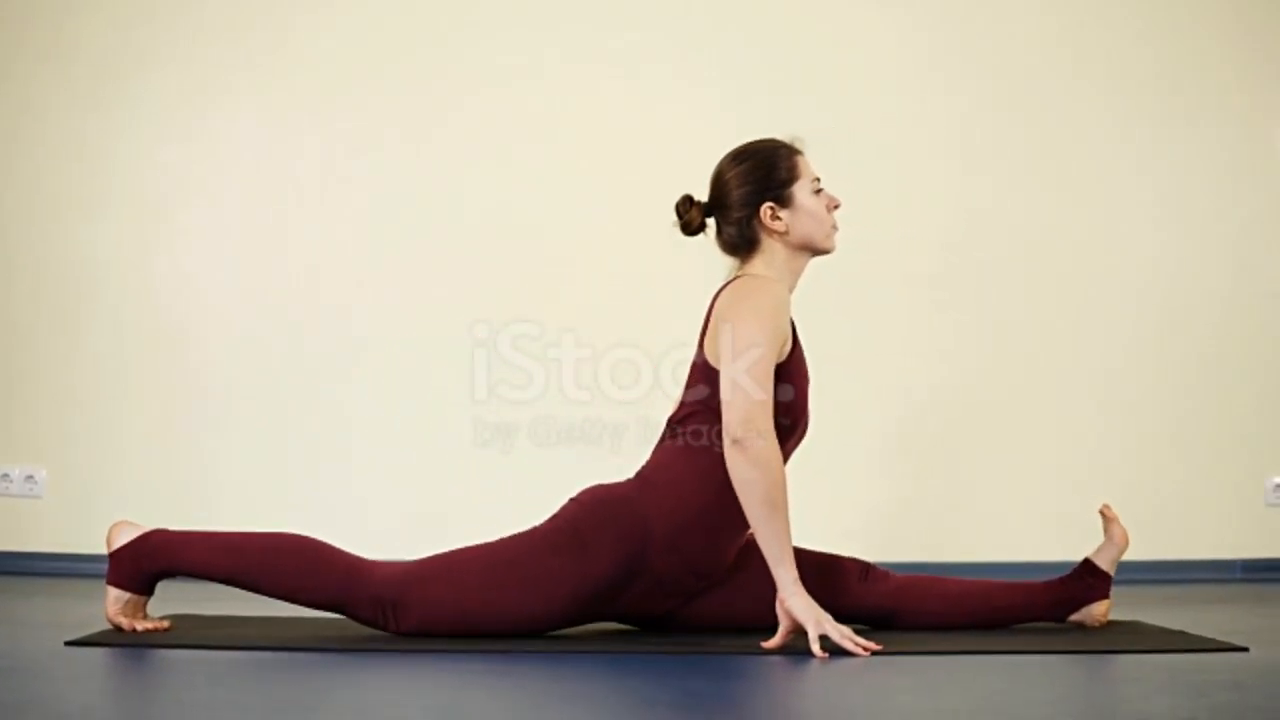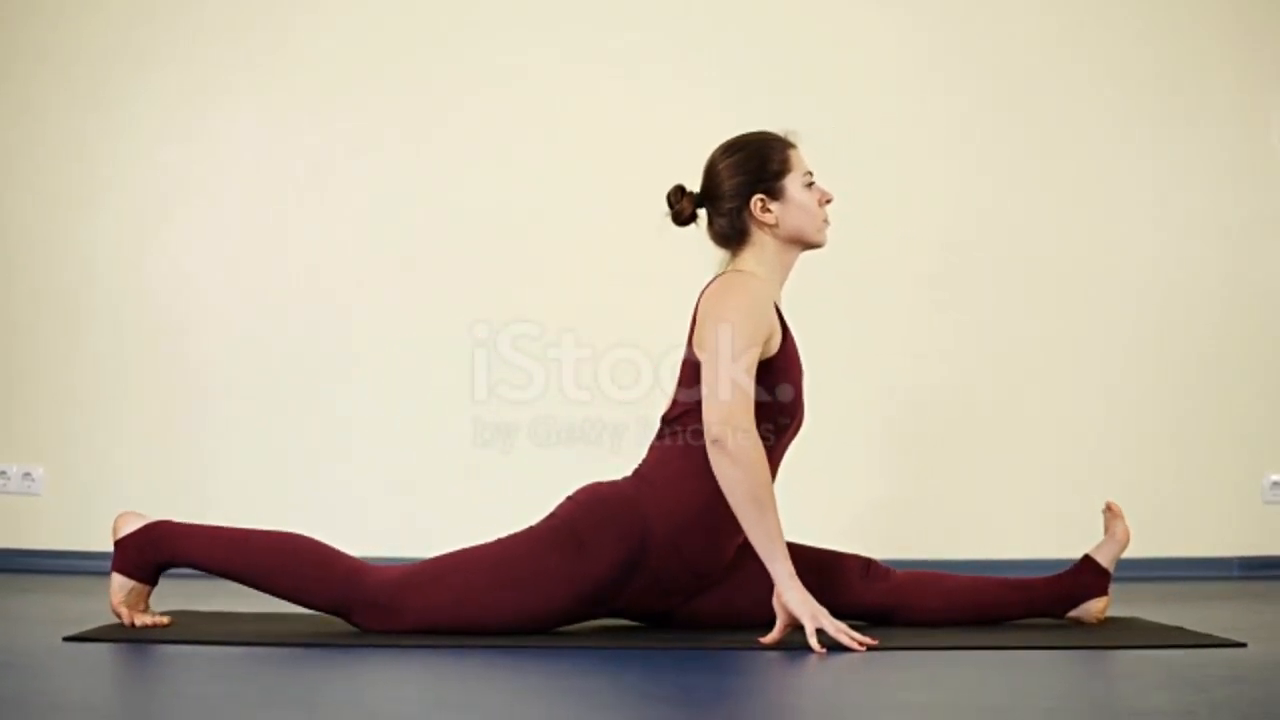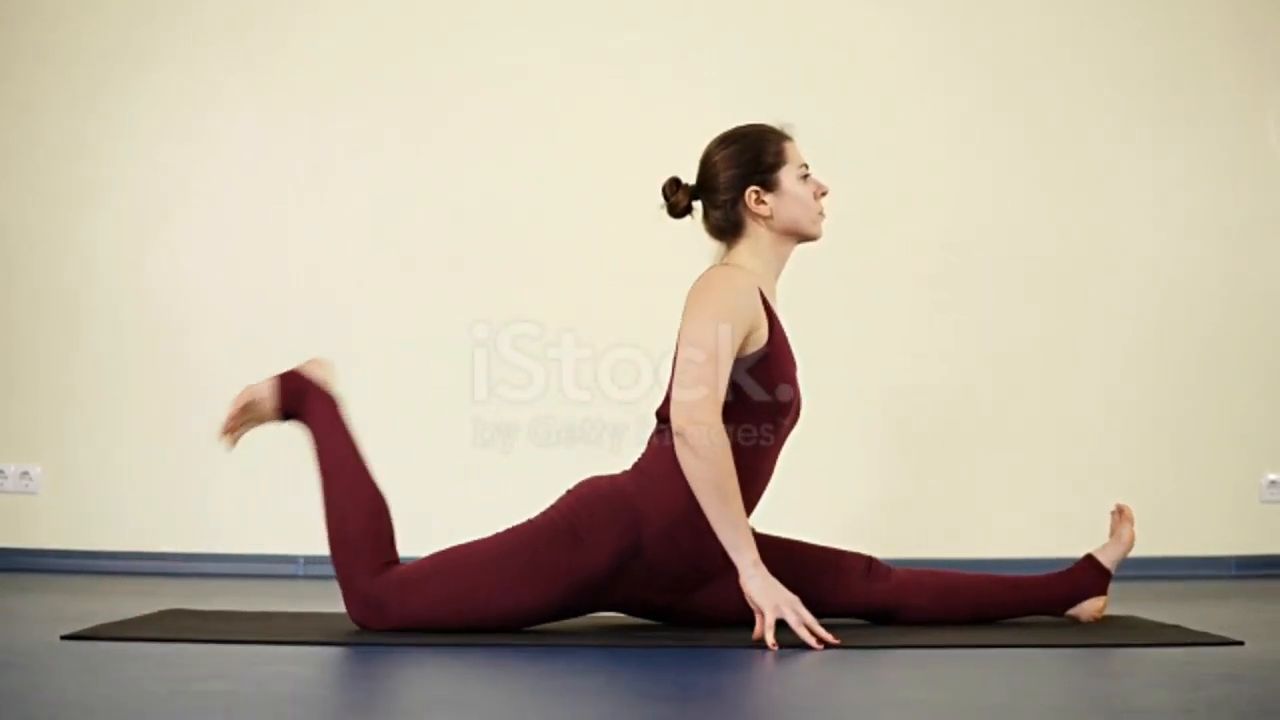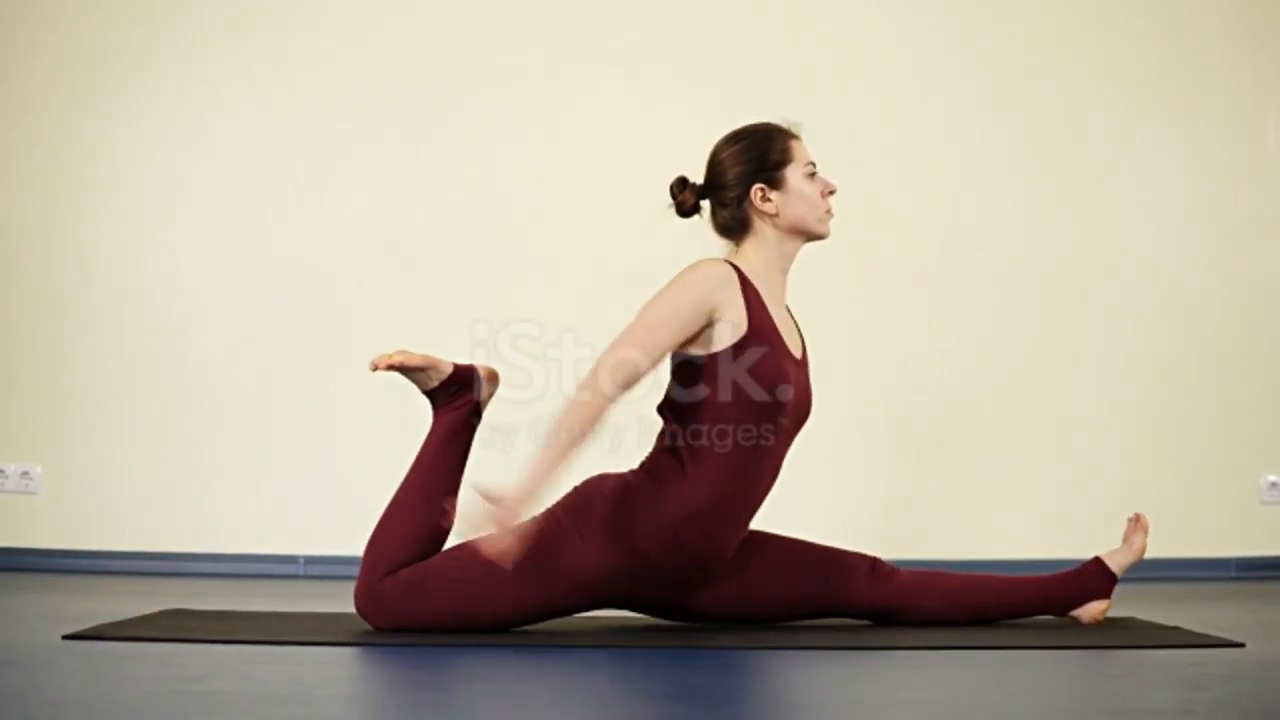
dt=0.4s
person 1, frame 1
left shoulder: (751, 307)
right shoulder: (758, 299)
right elbow: (745, 436)
left wrist: (778, 572)
right wrist: (790, 584)
left hip: (676, 570)
right hip: (618, 546)
left knee: (871, 593)
right knee: (381, 596)
person 1, frame 2
left shoulder: (750, 302)
right shoulder: (744, 292)
right elbow: (727, 432)
left wrist: (779, 572)
right wrist: (785, 578)
left hip: (675, 569)
right hip: (616, 544)
left knee: (869, 590)
right knee: (378, 598)
person 1, frame 3
left shoulder: (753, 300)
right shoulder: (728, 287)
right elbow: (694, 422)
left wrist: (745, 564)
right wrist: (751, 570)
left hip: (675, 562)
right hip: (611, 537)
left knee: (870, 587)
right knee: (380, 598)
person 1, frame 4
left shoulder: (784, 319)
right shoulder: (712, 285)
right elbow: (603, 381)
right wrist: (529, 488)
left hip: (699, 562)
right hip: (614, 536)
left knee: (879, 589)
right knee: (384, 599)
